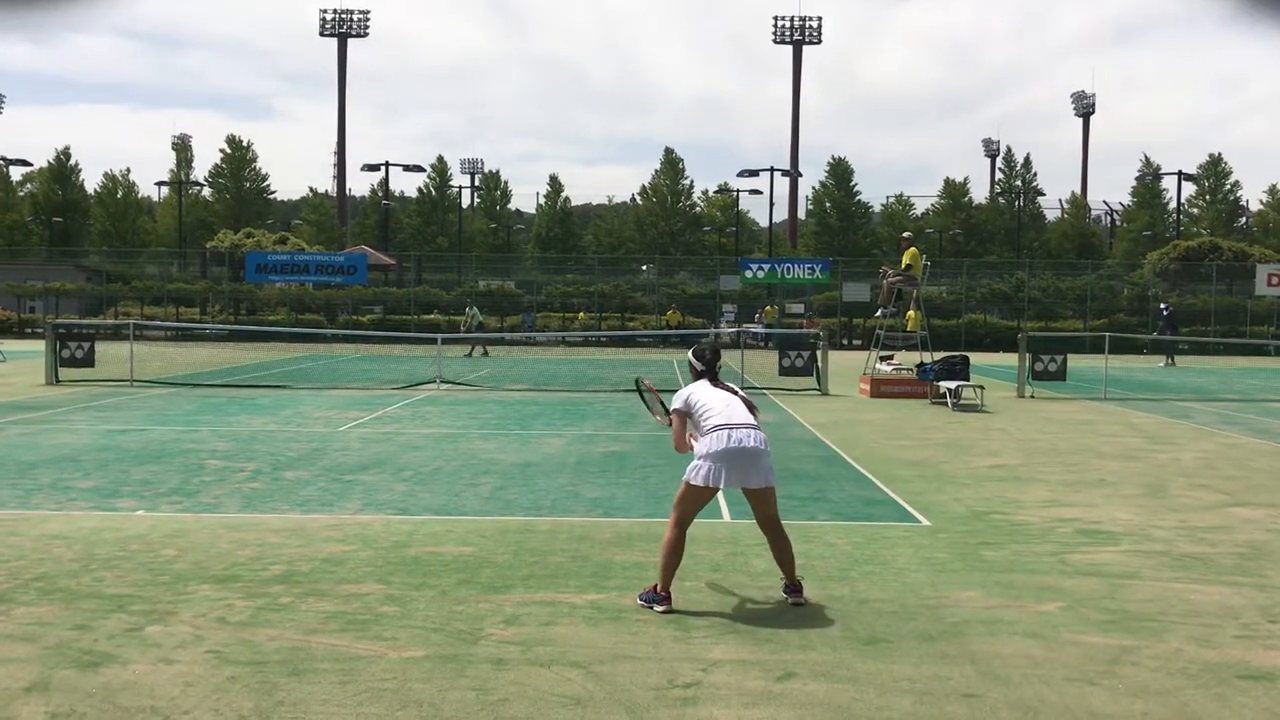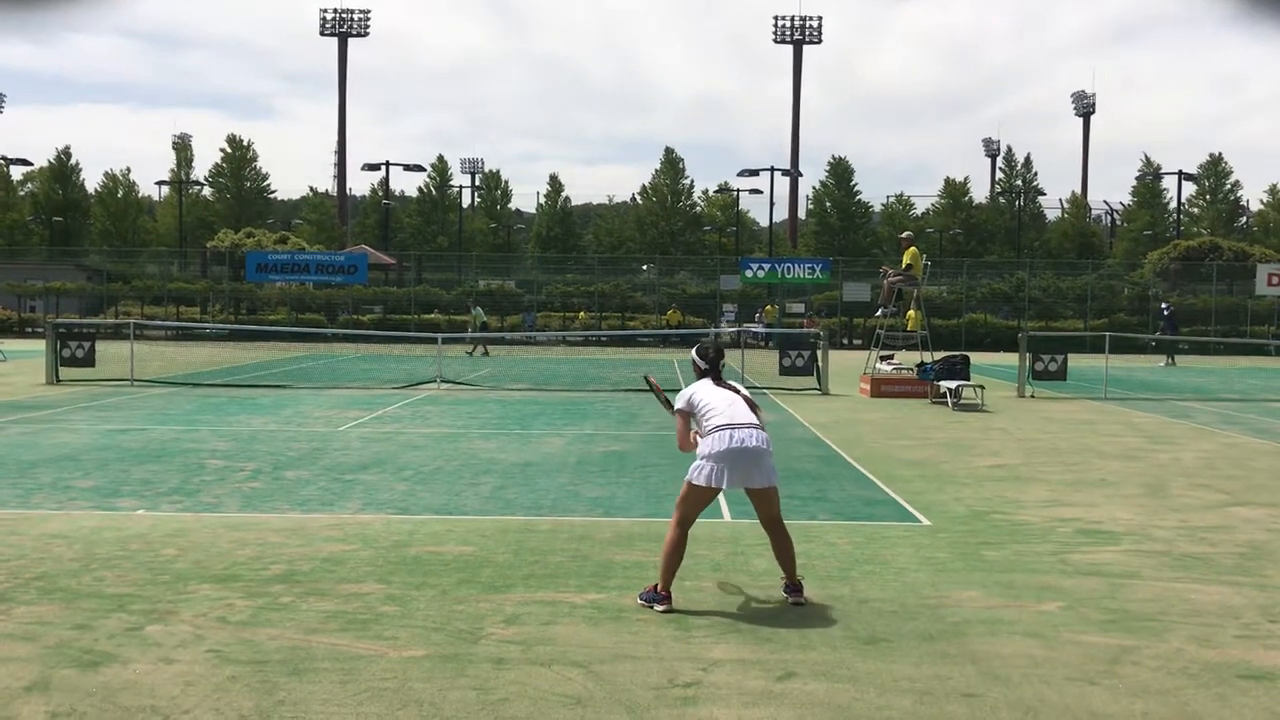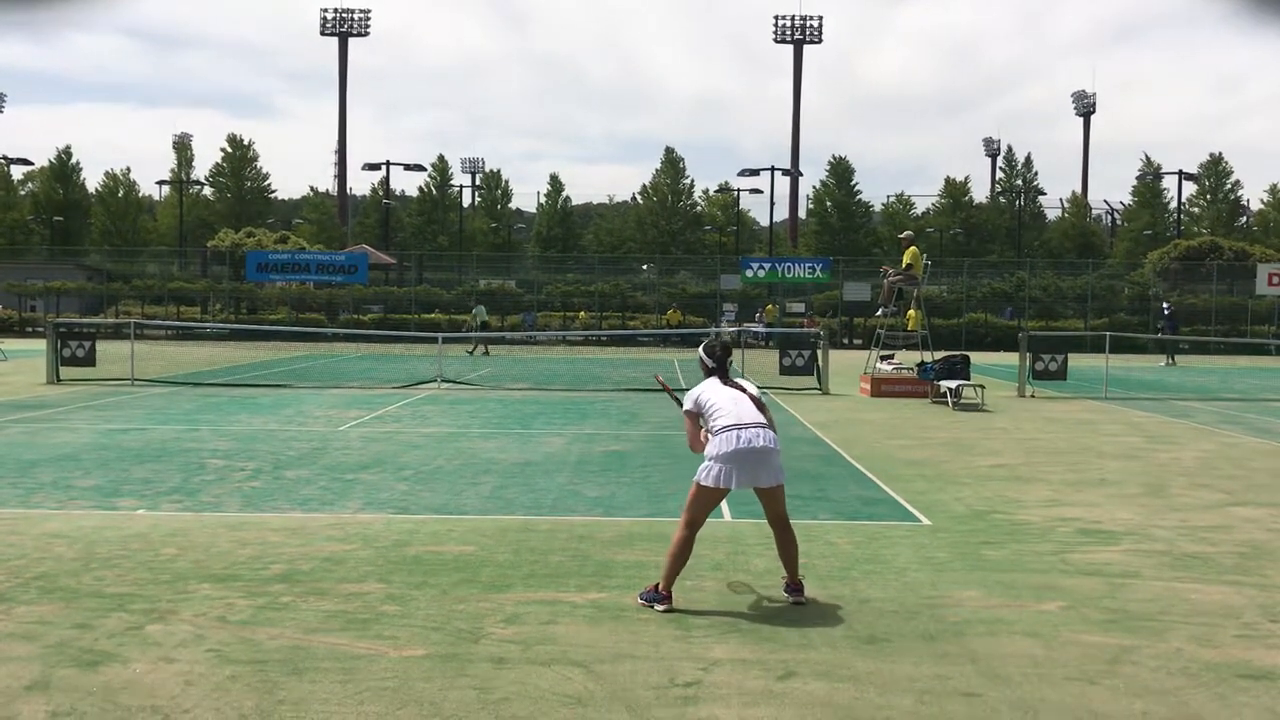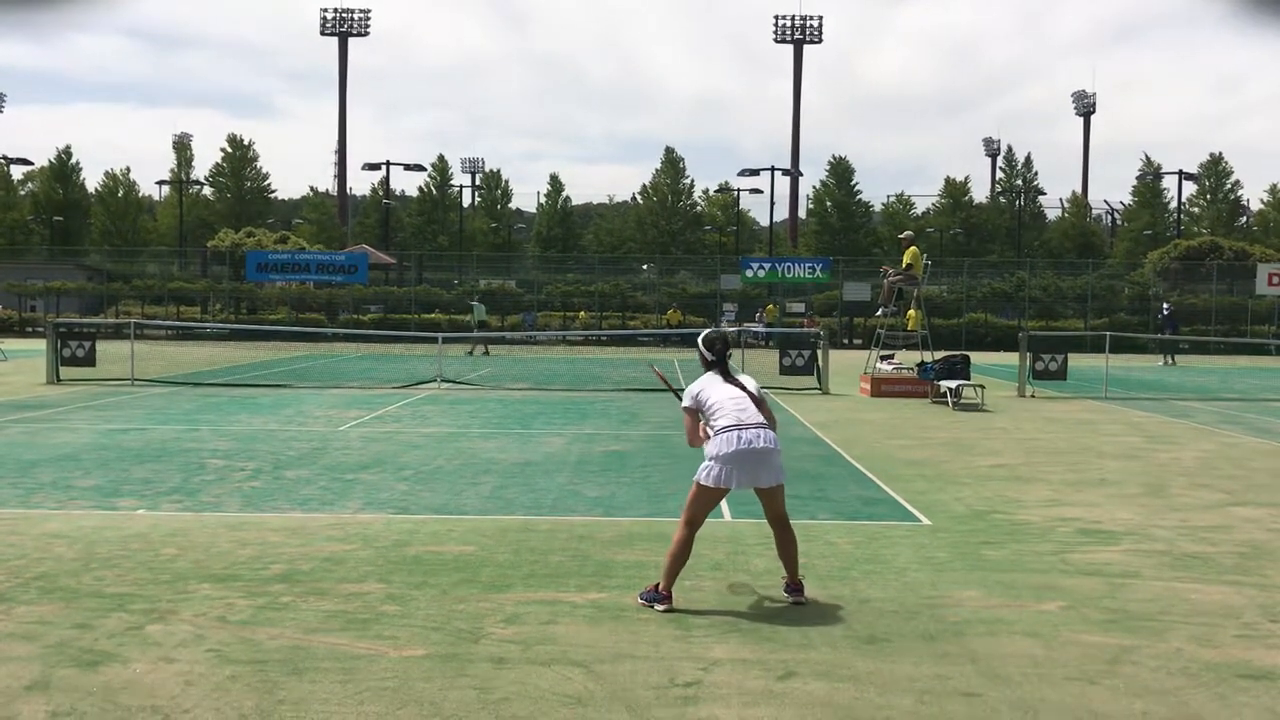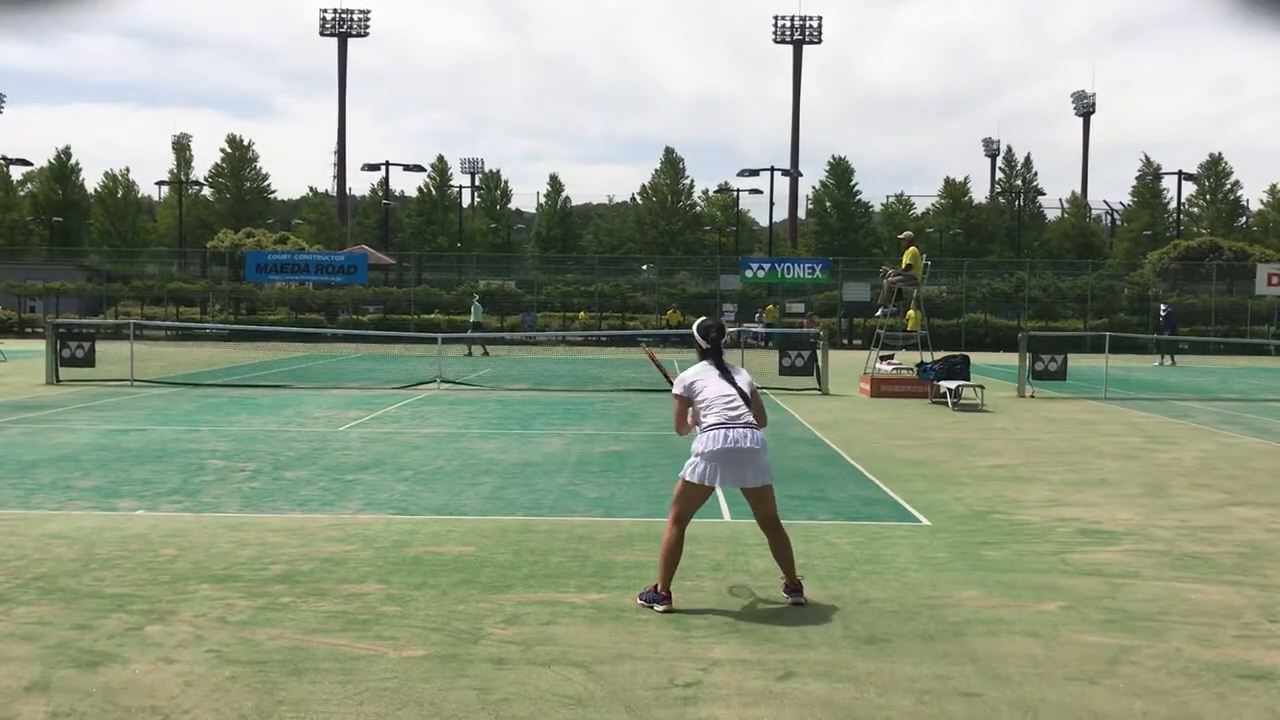
dt=0.2s
person 1, frame 1
left shoulder: (685, 393)
right shoulder: (734, 390)
left elbow: (680, 445)
left wrist: (693, 440)
left hip: (717, 448)
right hip: (756, 446)
left knee: (678, 523)
right knee: (771, 523)
left ankle: (661, 593)
right ankle: (793, 586)
person 1, frame 2
left shoulder: (688, 393)
right shoulder: (737, 388)
left elbow: (684, 445)
left wrist: (696, 438)
left hip: (719, 449)
right hip: (758, 446)
left knee: (680, 522)
right knee: (773, 522)
left ankle: (661, 592)
right ankle: (793, 585)
person 1, frame 3
left shoulder: (696, 393)
right shoulder: (746, 386)
left elbow: (695, 445)
right elbow: (771, 426)
left hip: (726, 449)
right hip: (766, 446)
left knee: (689, 524)
right knee: (779, 520)
left ankle: (662, 592)
right ankle: (794, 585)
person 1, frame 4
left shoulder: (696, 388)
right shoulder: (747, 381)
left elbow: (693, 441)
right elbow: (772, 424)
left hip: (726, 449)
right hip: (766, 445)
left knee: (689, 523)
right knee: (779, 520)
left ankle: (662, 592)
right ankle: (794, 586)
person 1, frame 5
left shoulder: (687, 377)
right shoulder: (741, 373)
left elbow: (681, 429)
right elbow: (761, 421)
left hip: (713, 446)
right hip: (752, 445)
left knee: (677, 520)
right knee: (770, 521)
left ankle: (661, 593)
right ankle: (794, 586)
